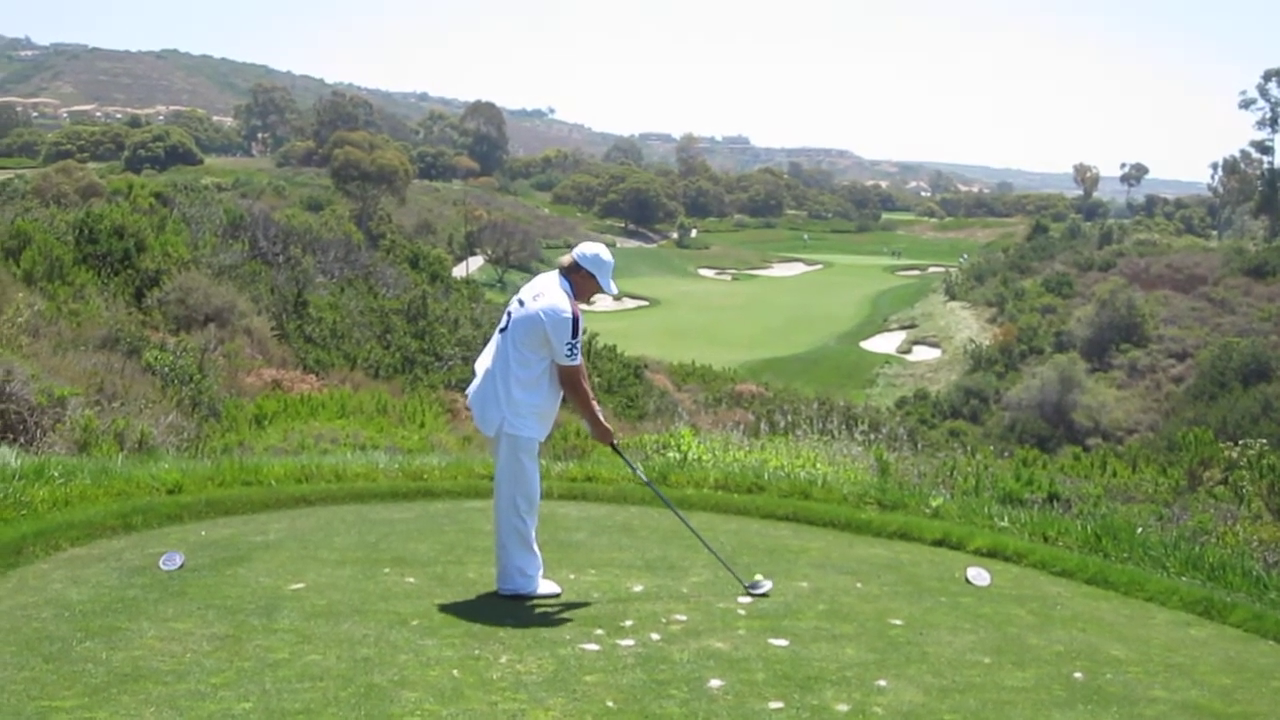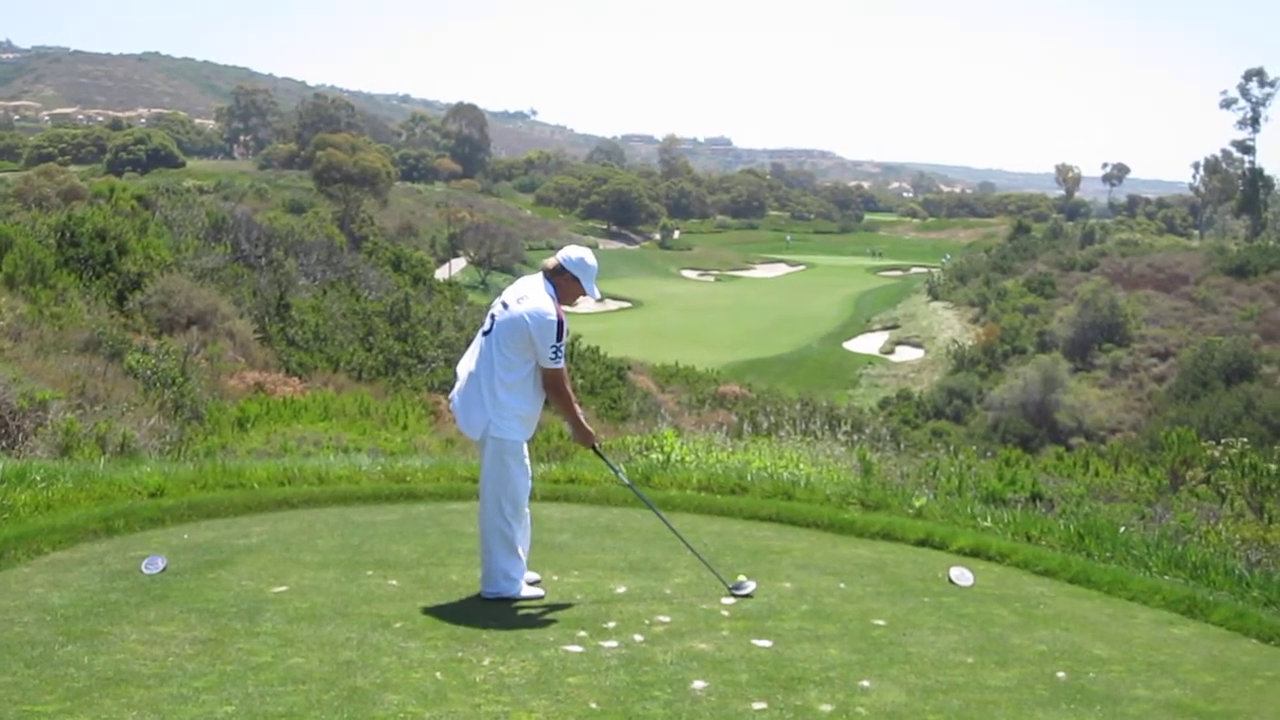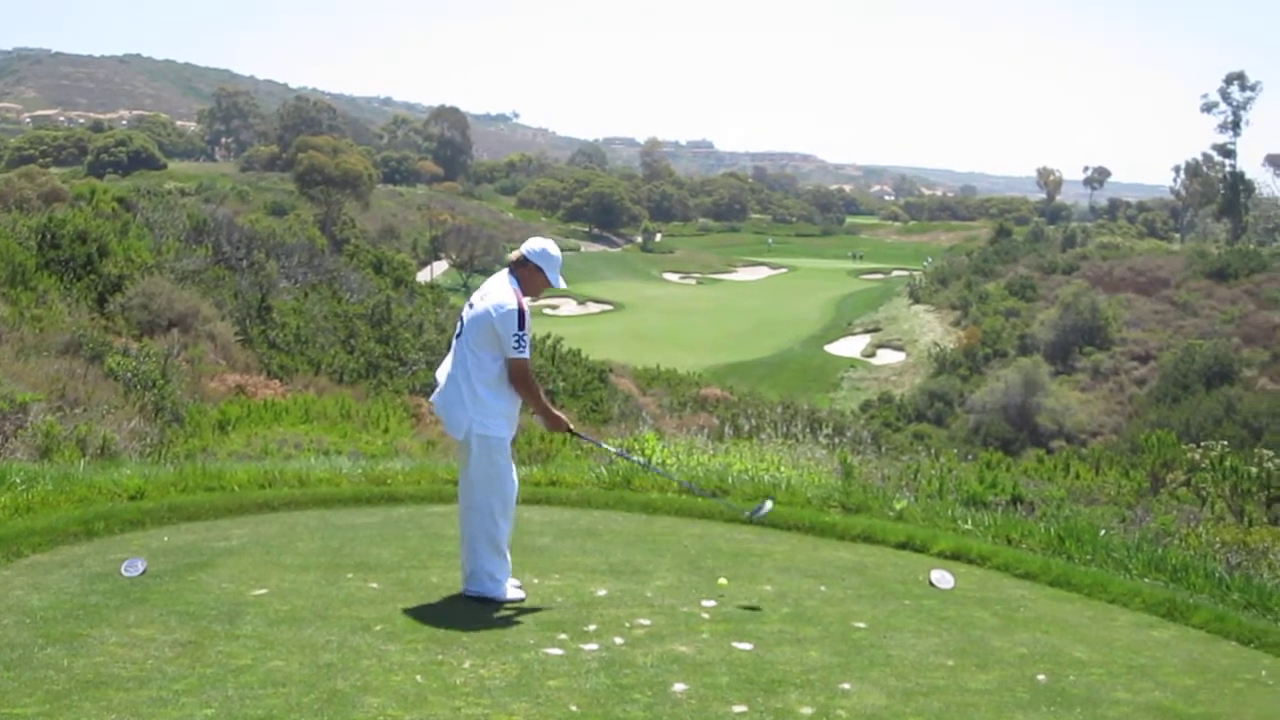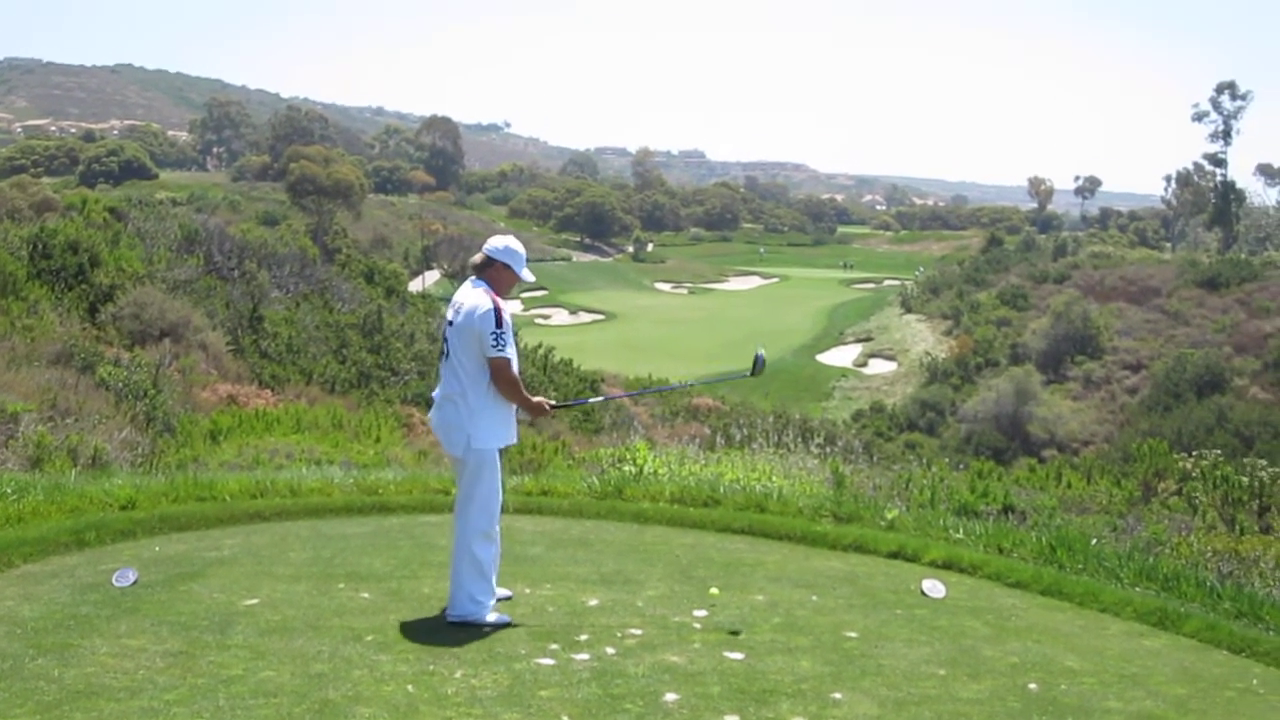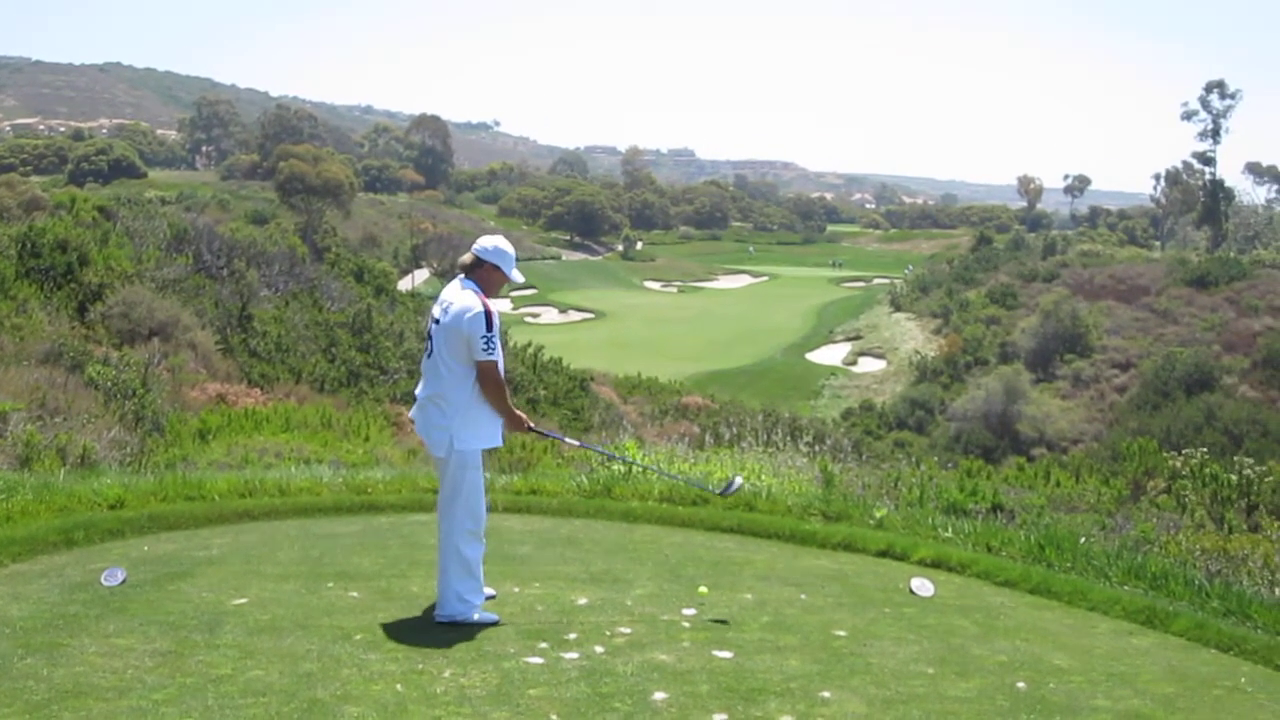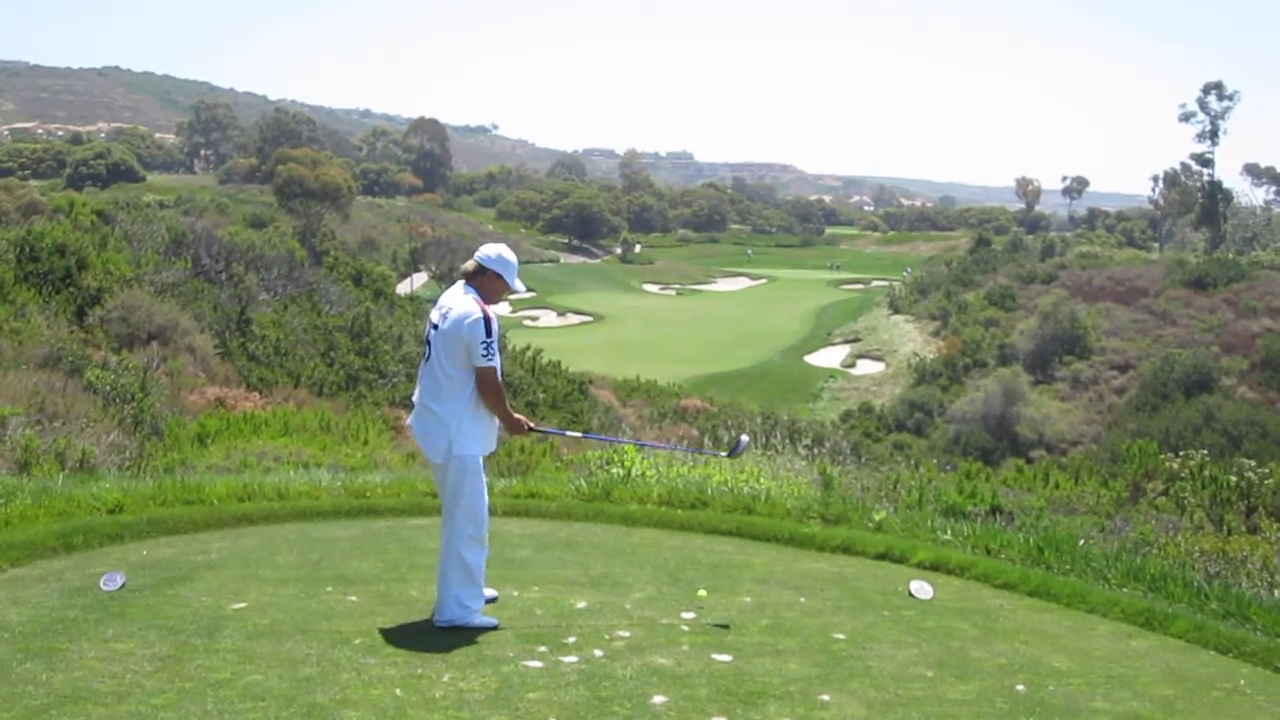
dt=0.4s
person 1, frame 1
left shoulder: (545, 283)
right shoulder: (563, 311)
left elbow: (574, 364)
right elbow: (571, 380)
left wrist: (593, 405)
right wrist: (596, 423)
left hip: (504, 398)
right hip: (514, 408)
left knee: (517, 494)
right knee: (519, 496)
left ankle: (520, 571)
right ankle: (519, 580)
person 1, frame 2
left shoulder: (527, 285)
right shoulder: (548, 315)
left elbow: (555, 368)
right elbow: (553, 384)
left wrist: (574, 407)
right wrist: (578, 426)
left hip: (491, 400)
right hip: (497, 409)
left knee: (514, 488)
right knee: (505, 497)
left ankle: (510, 568)
right ankle: (503, 582)
person 1, frame 3
left shoulder: (496, 285)
right shoulder: (512, 307)
right elbow: (520, 375)
left wrist: (539, 407)
right wrist: (548, 414)
left hip: (470, 404)
right hip: (480, 411)
left knee: (479, 493)
right knee: (497, 494)
left ankle: (484, 573)
right ankle: (487, 581)
person 1, frame 4
left shoulder: (464, 295)
right shoulder: (489, 308)
right elbow: (502, 376)
left wrist: (521, 401)
right wrist: (529, 404)
left hip: (463, 417)
right hip: (476, 425)
left knee: (477, 508)
right knee: (479, 515)
left ankle: (477, 586)
right ankle: (468, 605)
person 1, frame 5
left shoulder: (451, 294)
right shoulder: (479, 310)
right elbow: (489, 379)
left wrist: (503, 413)
right wrist: (511, 415)
left hip: (443, 415)
right hip: (458, 425)
left knee: (459, 509)
right knee: (464, 514)
left ankle: (463, 585)
right ankle: (456, 604)
person 1, frame 6
left shoulder: (449, 299)
right shoulder: (478, 316)
right elbow: (488, 385)
left wrist: (500, 417)
right wrist: (509, 419)
left hip: (442, 421)
right hip: (456, 431)
left knee: (463, 514)
right knee: (468, 519)
left ankle: (465, 588)
right ankle: (456, 609)
